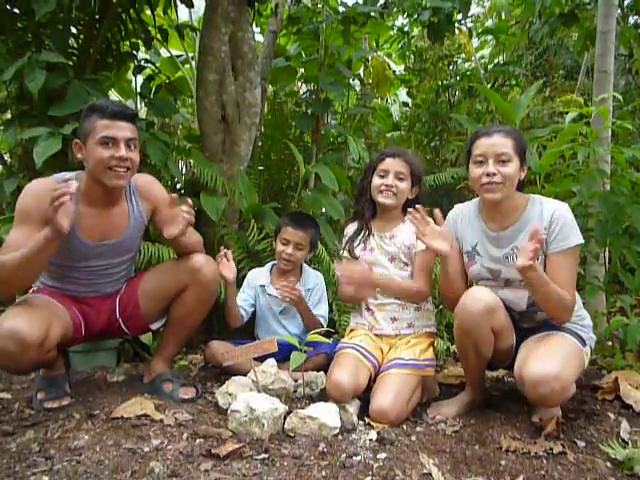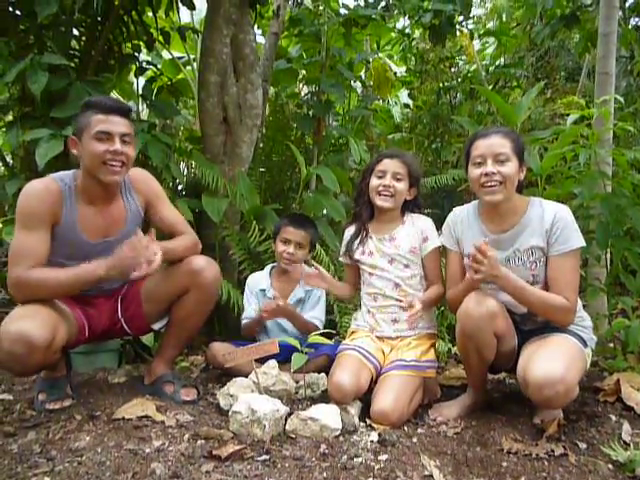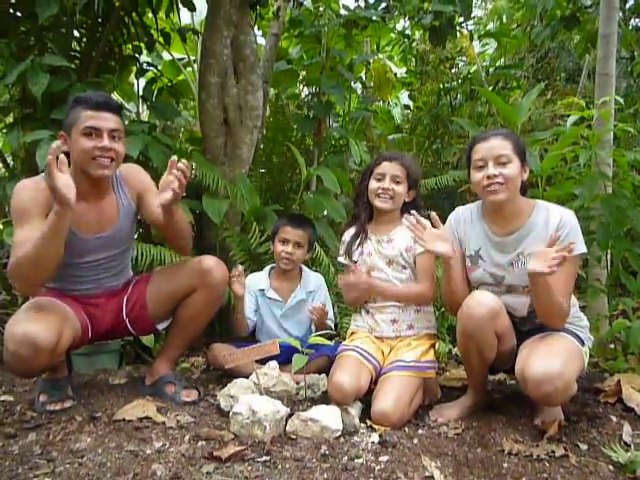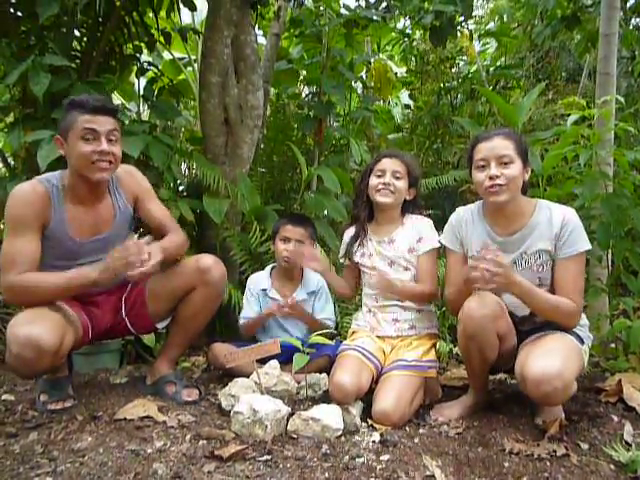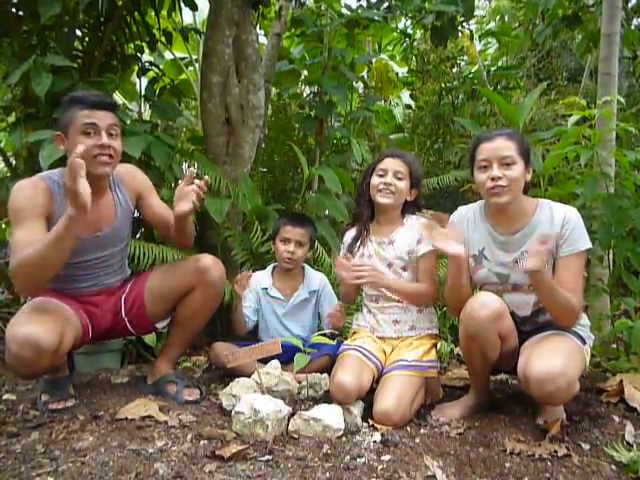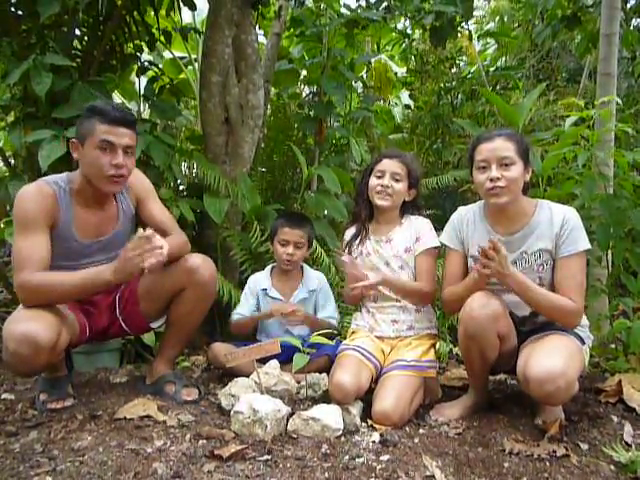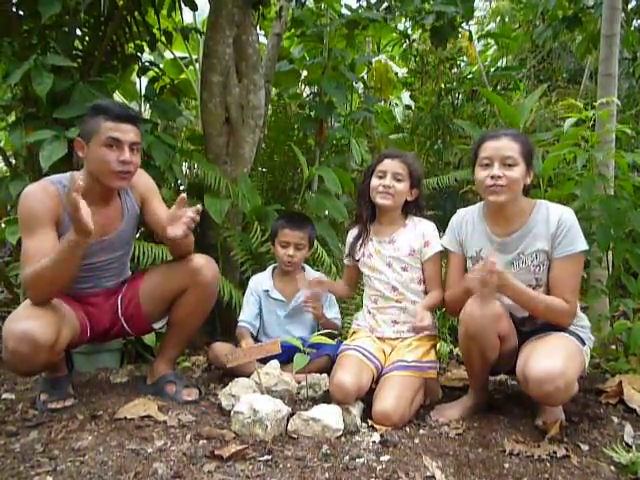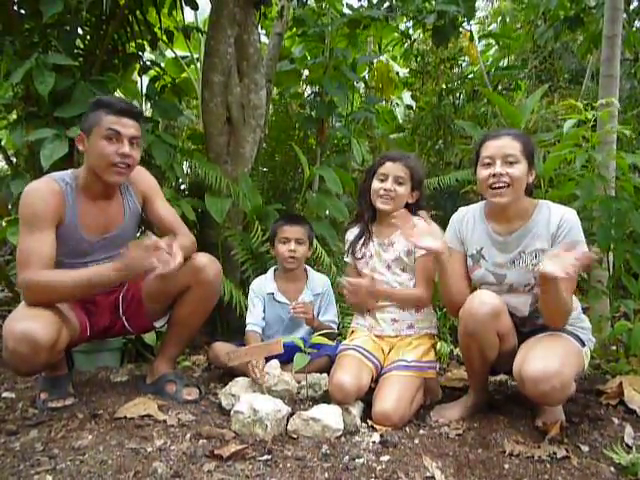
dt=0.3s
person 1, frame 1
left shoulder: (144, 187)
right shoulder: (43, 193)
left elbow: (198, 246)
left wrist: (178, 235)
right wrist: (51, 235)
left hip: (123, 301)
right hip: (61, 304)
left knee: (204, 269)
left ankle: (159, 368)
right ankle: (54, 366)
person 1, frame 2
left shoulder: (140, 182)
right shoulder: (43, 194)
left elbow: (192, 242)
left wrist: (158, 251)
right wrist: (106, 266)
left hip: (125, 301)
right hip: (63, 304)
left knee: (205, 271)
left ankle: (160, 369)
right ankle: (55, 368)
person 1, frame 3
left shoulder: (133, 177)
right shoulder: (33, 191)
left elbow: (184, 247)
left wrist: (169, 208)
right wrist: (63, 210)
left hip: (124, 298)
right hip: (63, 304)
left knee: (212, 272)
right knee: (27, 344)
left ankle: (161, 370)
right ankle: (57, 369)
person 1, frame 4
left shoulder: (129, 179)
right shoulder: (31, 196)
left elbow: (178, 239)
left wrist: (155, 254)
right wrist: (98, 272)
left hip: (124, 298)
right hip: (63, 304)
left knee: (210, 270)
right knee: (30, 346)
left ankle: (162, 370)
right ankle: (57, 370)
person 1, frame 5
left shoulder: (129, 177)
right shoulder: (32, 192)
left elbow: (182, 240)
right elbow: (24, 280)
left wrist: (182, 215)
right wrist: (77, 214)
left hip: (123, 297)
right hip: (64, 304)
left knee: (209, 270)
right knee: (28, 346)
left ankle: (162, 369)
right ankle: (58, 371)
person 1, frame 6
left shoulder: (134, 183)
right shoulder: (37, 197)
left elbow: (181, 243)
right elbow: (27, 288)
left wrist: (160, 249)
right wrist: (111, 272)
left hip: (122, 300)
right hip: (63, 306)
left knee: (201, 269)
right knee: (25, 342)
left ankle: (160, 370)
right ankle: (56, 371)
person 1, frame 7
left shoulder: (138, 182)
right shoulder: (42, 196)
left elbow: (184, 248)
right elbow: (35, 287)
left wrist: (177, 234)
right wrist: (80, 236)
left hip: (123, 299)
right hip: (66, 305)
left knee: (203, 270)
left ankle: (161, 369)
right ankle: (57, 371)
person 1, frame 8
left shoulder: (139, 181)
right shoulder: (44, 194)
left elbow: (186, 238)
right elbow: (30, 286)
left wrist: (173, 251)
right wrist: (117, 270)
left hip: (124, 300)
right hip: (66, 303)
left knee: (207, 269)
left ankle: (161, 369)
right ankle: (56, 370)
person 2, frame 1
left shoulder: (554, 215)
right shoulder: (459, 218)
left elbow: (563, 310)
right elbow: (452, 303)
left wrist: (530, 271)
right wrist: (446, 255)
left hip: (555, 328)
right hip: (493, 330)
left knee: (542, 381)
right knee: (475, 302)
left ankle: (548, 395)
right ankle: (473, 392)
person 2, frame 2
left shoulder: (555, 217)
right shoulder: (459, 220)
left elbow: (565, 313)
right elbow: (453, 304)
left wrist: (500, 275)
right wrist: (473, 280)
left hip: (556, 330)
right hip: (494, 334)
left knee: (546, 384)
right knee: (477, 306)
left ankle: (551, 398)
right ankle: (475, 393)
person 2, frame 3
left shoulder: (559, 220)
right shoulder: (460, 220)
left elbow: (557, 316)
right elbow: (455, 304)
left wrist: (538, 277)
right wrist: (449, 260)
left hip: (554, 330)
right hip: (491, 334)
left knee: (543, 380)
right knee: (478, 306)
left ankle: (549, 395)
right ankle: (475, 394)
person 2, frame 4
left shoulder: (561, 220)
right shoulder: (462, 221)
left elbow: (571, 315)
right elbow: (454, 305)
left wrist: (513, 282)
right wrist: (469, 278)
left hip: (554, 330)
right hip: (493, 335)
left knee: (543, 380)
right knee: (479, 307)
left ankle: (551, 396)
right ankle: (477, 393)
person 2, frame 5
left shoulder: (563, 219)
right shoulder: (464, 219)
left elbow: (570, 316)
right elbow: (455, 306)
left wrist: (539, 275)
right wrist: (458, 263)
left hip: (555, 329)
right hip: (494, 335)
left knee: (546, 380)
right knee: (482, 306)
left ankle: (551, 397)
right ankle: (478, 394)
person 2, frame 6
left shoulder: (562, 220)
right shoulder: (463, 220)
left elbow: (572, 314)
right elbow: (449, 302)
left wrist: (508, 274)
right wrist: (480, 276)
left hip: (553, 329)
right hip: (491, 336)
left knee: (546, 379)
right knee: (479, 306)
left ankle: (550, 398)
right ankle: (476, 393)
person 2, frame 7
left shoulder: (559, 220)
right shoulder: (463, 221)
left elbow: (566, 314)
right elbow: (453, 306)
left wrist: (508, 285)
right wrist: (468, 286)
left hip: (555, 330)
right hip: (494, 336)
left knee: (545, 380)
right knee: (480, 306)
left ankle: (551, 397)
right ankle: (476, 394)
person 2, frame 8
left shoulder: (560, 220)
right shoulder: (463, 220)
left elbow: (558, 319)
right elbow: (457, 306)
left wrist: (550, 280)
right wrist: (441, 256)
left hip: (552, 331)
right hip: (491, 337)
left knee: (539, 379)
right knee: (481, 304)
left ankle: (550, 398)
right ankle: (476, 394)
person 3, frame 1
right shoulder: (355, 231)
left elbow: (422, 290)
right elbow: (346, 293)
left wrist: (373, 279)
right wrist: (358, 285)
left hip: (412, 333)
right hip: (367, 328)
left knee: (384, 411)
right knee: (340, 387)
left ankle: (420, 381)
right ankle: (382, 376)
person 3, frame 2
left shoulder: (422, 227)
right shoulder: (354, 234)
left elbow: (438, 287)
left wrist: (421, 302)
right wrist: (328, 283)
left hip: (413, 334)
right hip: (367, 330)
left knee: (386, 413)
right knee: (341, 389)
left ankle: (419, 383)
right ankle: (381, 379)
person 3, frame 3
right shoulder: (354, 235)
left elbow: (427, 292)
right elbow: (351, 288)
left wrist: (375, 289)
right wrist: (357, 289)
left hip: (412, 334)
right hip: (367, 331)
left knee: (386, 415)
right knee: (341, 389)
left ankle: (421, 384)
right ankle: (383, 378)
person 3, frame 4
left shoulder: (421, 227)
right shoulder: (355, 235)
left elbow: (429, 291)
right elbow: (349, 290)
left wrist: (394, 287)
right wrist: (326, 271)
left hip: (413, 334)
right hip: (368, 329)
left knee: (386, 414)
right knee: (342, 390)
left ankle: (418, 382)
right ankle: (379, 378)
person 3, frame 5
left shoulder: (421, 227)
right shoulder: (355, 236)
left elbow: (428, 294)
right elbow: (349, 299)
left wrist: (380, 279)
right wrist: (346, 280)
left hip: (416, 333)
right hip: (370, 328)
left knee: (388, 414)
right knee: (343, 390)
left ankle: (422, 383)
right ankle: (393, 379)
person 3, frame 6
left shoulder: (420, 228)
right shoulder: (355, 234)
left elbow: (427, 294)
right elbow: (352, 297)
left wrist: (384, 280)
right wrist: (358, 287)
left hip: (414, 334)
right hip: (368, 330)
left knee: (386, 414)
right knee: (342, 391)
left ankle: (420, 384)
right ankle: (387, 377)
person 3, frame 7
left shoulder: (424, 231)
right shoulder: (357, 235)
left elbow: (436, 292)
right elbow: (350, 287)
left wrist: (425, 308)
right wrist: (326, 284)
left hip: (415, 335)
right hip: (369, 329)
left knee: (386, 415)
right knee: (342, 391)
left ankle: (422, 384)
right ankle: (393, 378)
person 3, frame 8
right shoulder: (356, 235)
left elbow: (423, 296)
right elbow: (356, 299)
left wrist: (380, 290)
right wrist: (363, 296)
left hip: (412, 334)
right hip: (369, 329)
left knee: (387, 415)
right knee: (342, 390)
left ankle: (420, 385)
right ankle: (389, 379)
person 4, frame 1
left shoulder: (315, 280)
right shoulder: (256, 277)
left elbow: (318, 332)
right elbow: (234, 323)
left wrist: (301, 304)
right wrist: (229, 284)
left hip: (302, 351)
left knee: (330, 348)
right knee: (214, 349)
person 4, frame 2
right shoulder: (256, 280)
left elbow: (314, 333)
right elbow: (246, 332)
left wrist: (288, 314)
right wrist: (262, 318)
left knee: (332, 350)
right knee: (215, 350)
person 4, frame 3
left shoulder: (316, 282)
right shoulder: (255, 281)
left elbow: (326, 333)
right elbow: (241, 332)
left wrist: (319, 321)
right wrist: (239, 299)
left hip: (304, 353)
left knee: (333, 350)
right knee: (215, 352)
person 4, frame 4
left shoulder: (317, 282)
right shoulder: (256, 281)
left elbow: (327, 332)
right elbow: (246, 332)
left wrist: (303, 316)
right wrist: (268, 314)
left knee: (335, 349)
right knee: (216, 351)
person 4, frame 5
left shoulder: (318, 281)
right shoulder: (258, 280)
left elbow: (332, 328)
right elbow: (240, 330)
left wrist: (337, 323)
right wrist: (239, 299)
left hip: (306, 352)
left knee: (337, 349)
right knee: (218, 350)
person 4, frame 6
left shoulder: (317, 281)
right shoulder: (256, 281)
left elbow: (330, 329)
right elbow: (235, 327)
left wrist: (308, 319)
right wrist: (265, 314)
left hip: (306, 351)
left knee: (335, 349)
right knee: (216, 350)
person 4, frame 7
right shoulder: (258, 282)
left elbow: (334, 330)
right elbow: (245, 325)
left wrist: (321, 318)
right wrist: (245, 339)
left hip: (306, 352)
left knee: (337, 349)
right knee: (217, 350)
person 4, frame 8
left shoulder: (321, 283)
right shoulder: (260, 285)
left elbow: (331, 333)
right elbow: (253, 329)
left wrist: (314, 323)
left hip: (307, 353)
left knee: (337, 350)
right knee: (217, 351)
